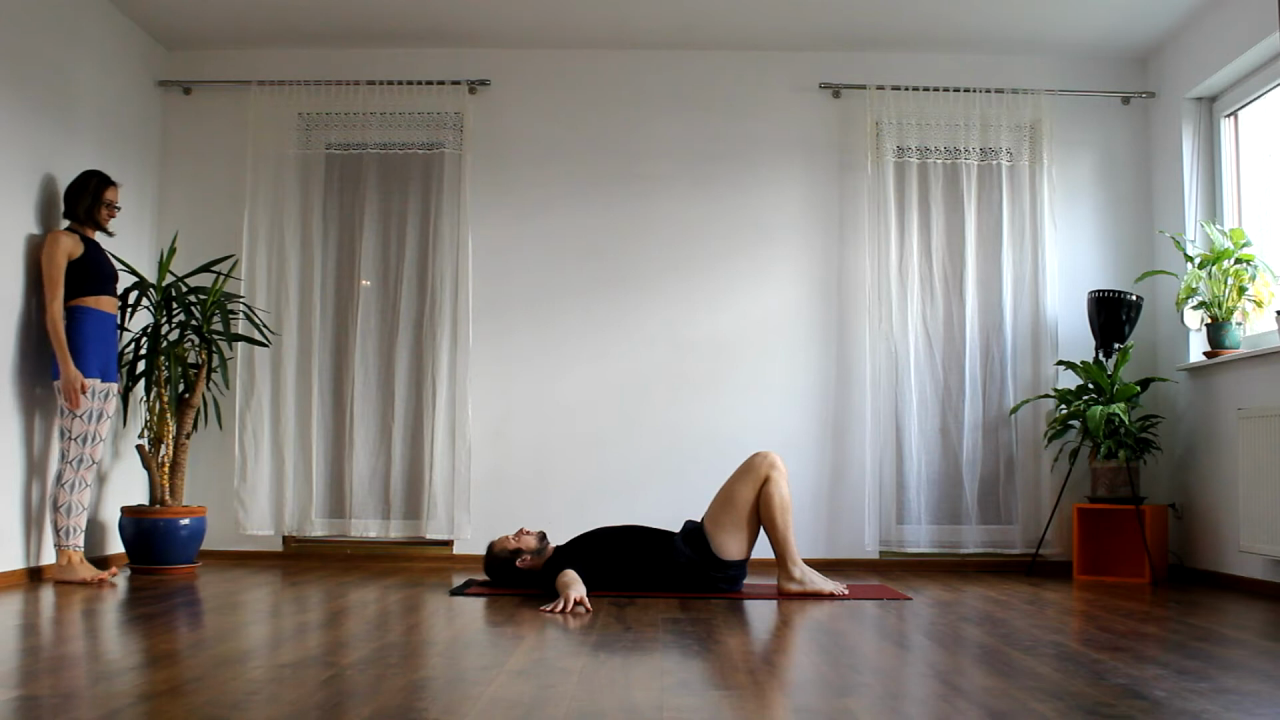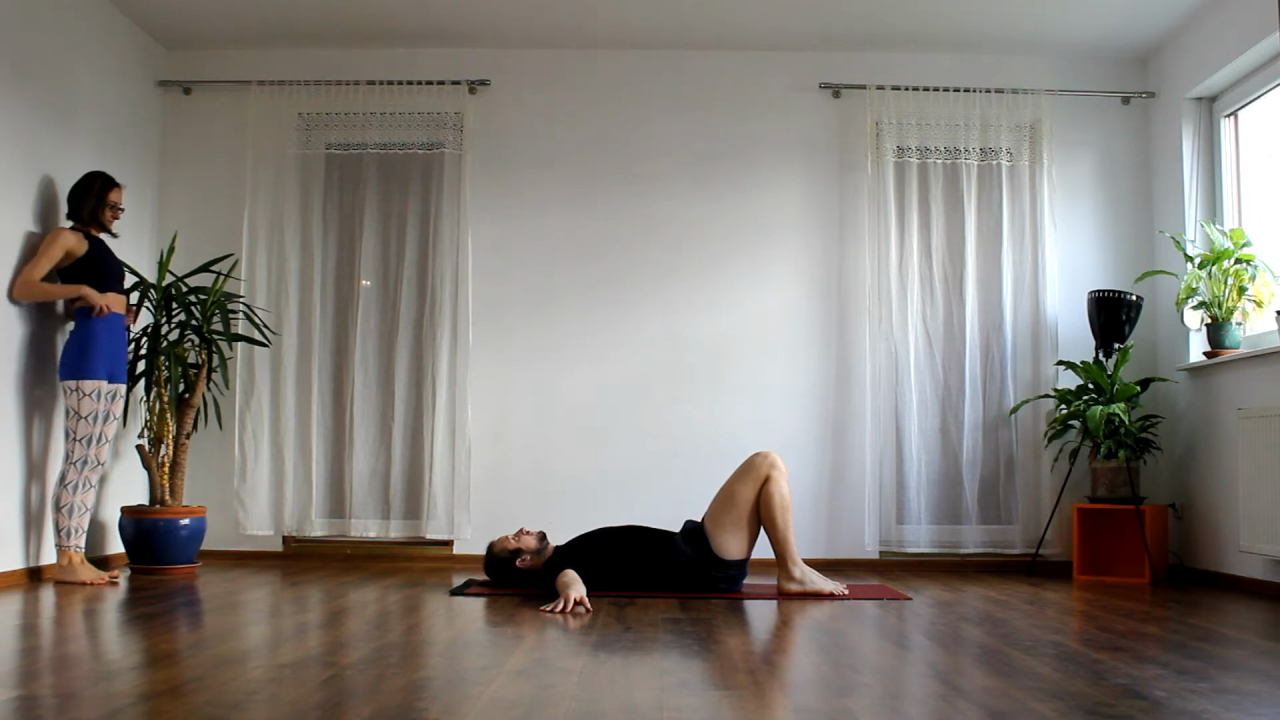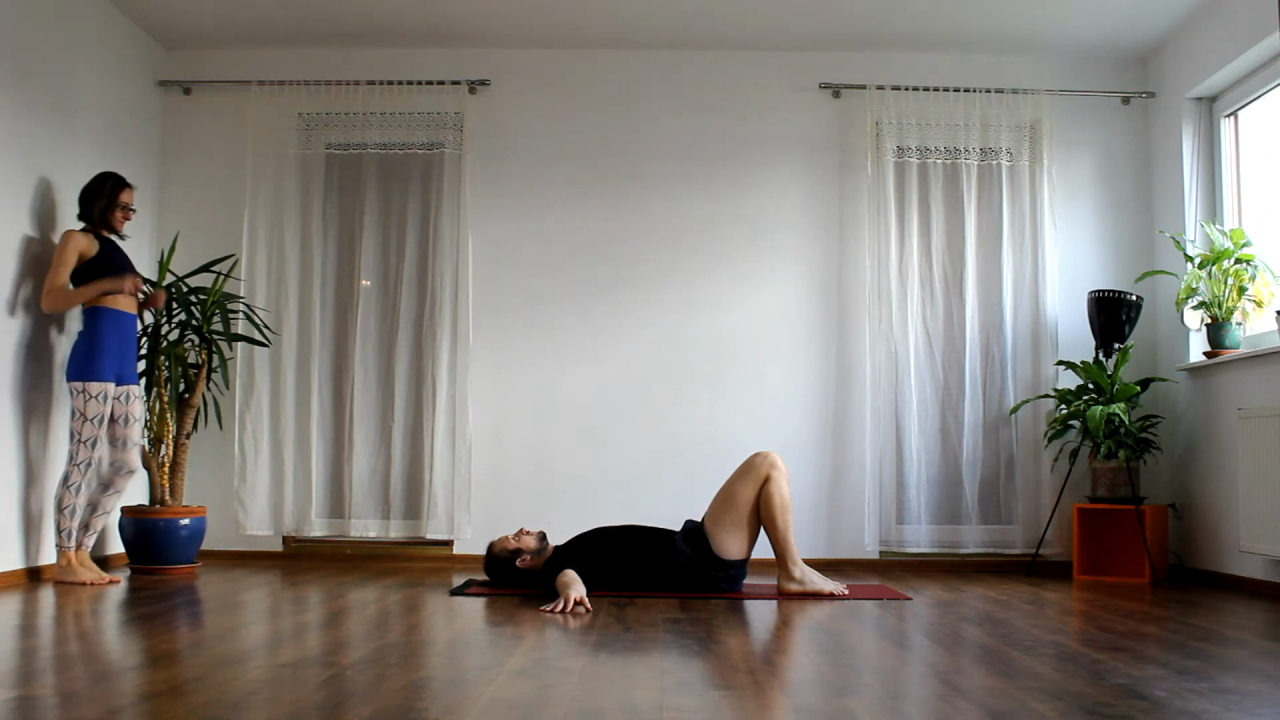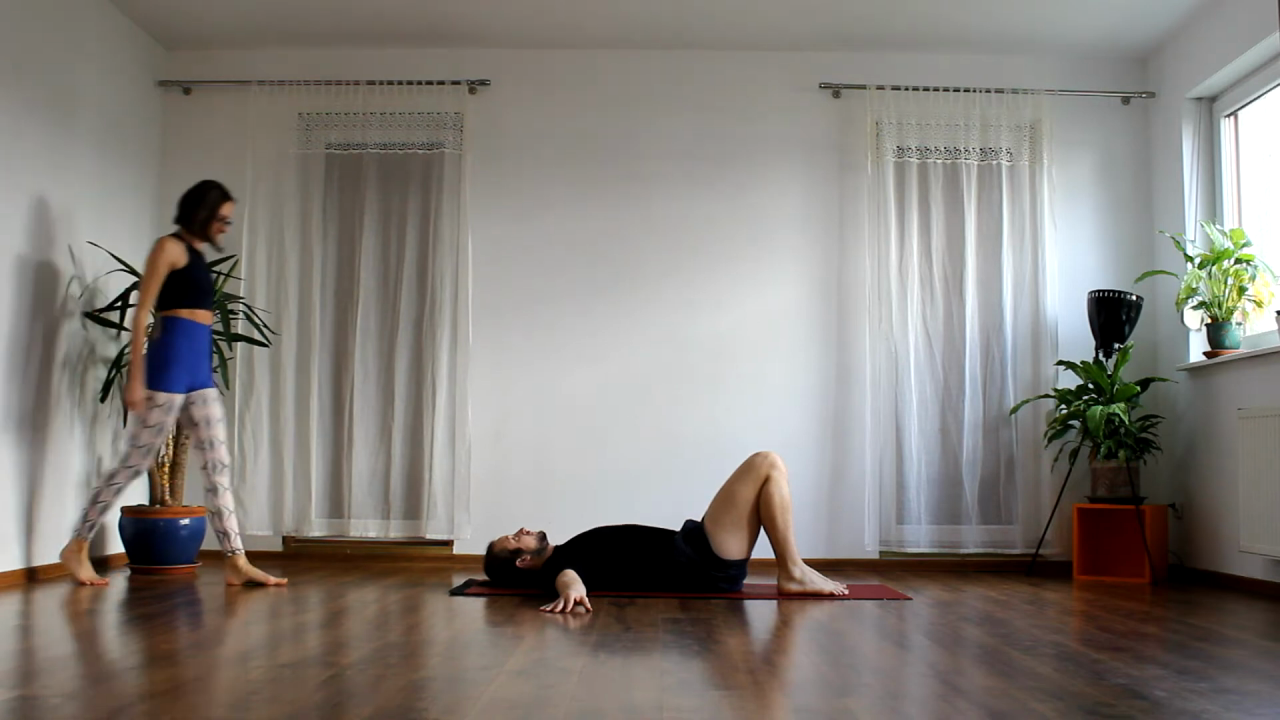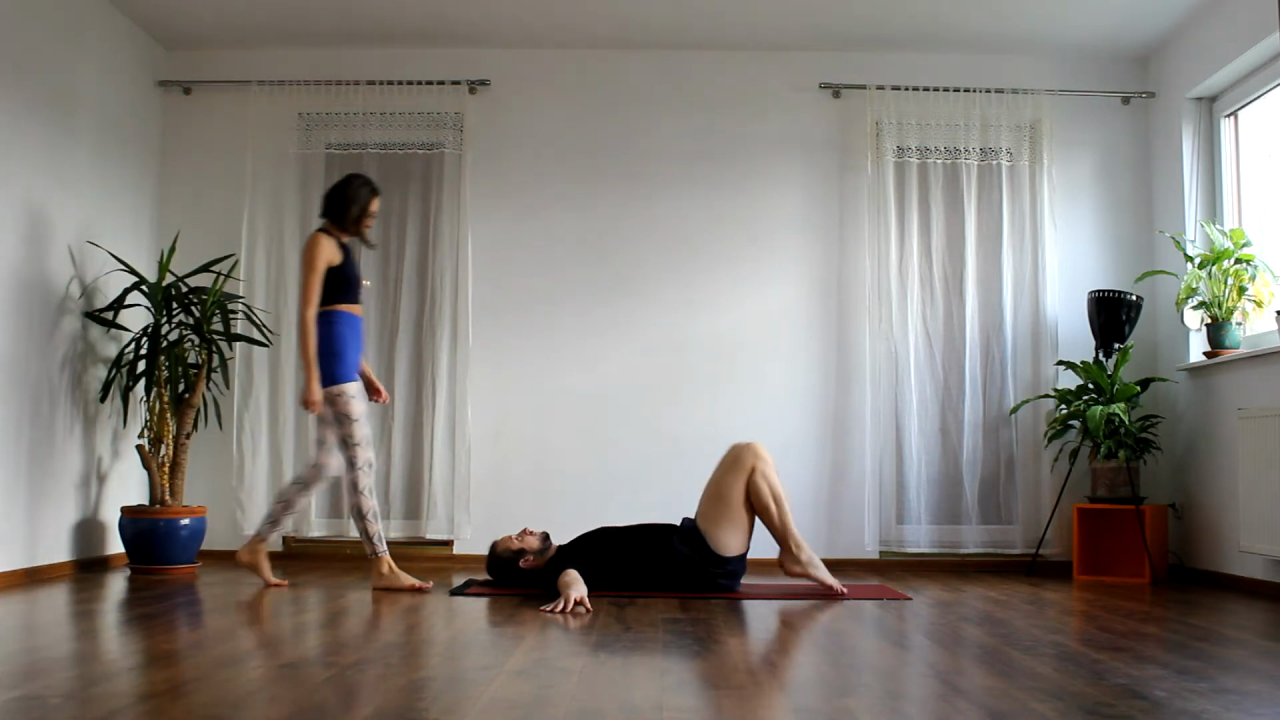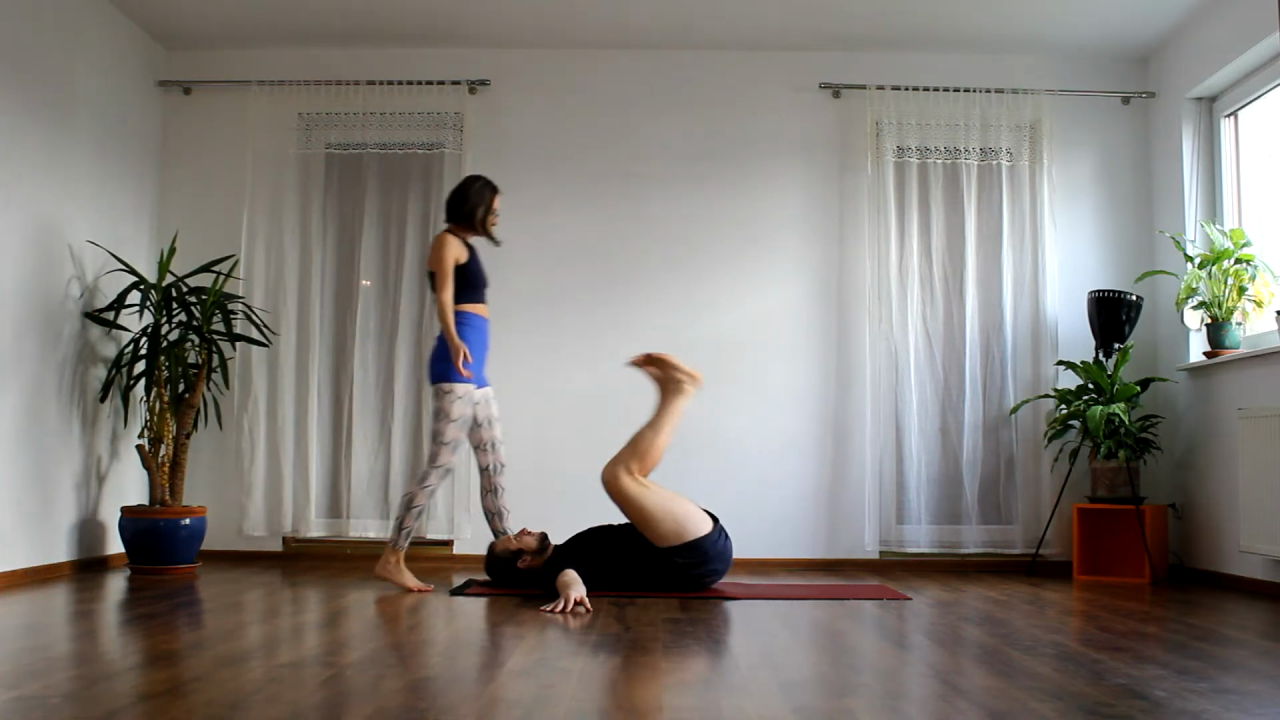
dt=0.7s
person 1, frame 1
left shoulder: (96, 248)
right shoulder: (62, 240)
right elbow: (54, 309)
left wrist: (113, 370)
right wrist: (67, 367)
left hip: (106, 353)
right hip: (81, 350)
left knee: (88, 462)
right knee: (75, 459)
left ankle: (76, 556)
right ankle: (65, 559)
person 1, frame 2
left shoulder: (99, 246)
right shoulder: (67, 238)
right elbow: (22, 287)
left wrist: (121, 311)
right wrist: (82, 289)
left hip: (115, 355)
right hip: (89, 352)
left knee: (95, 463)
right knee: (79, 459)
left ankle: (77, 556)
right ankle: (64, 560)
person 1, frame 3
left shoulder: (113, 248)
right shoulder: (77, 240)
right elbow: (50, 301)
left wrist: (146, 300)
right wrist: (106, 284)
left hip: (126, 360)
right hip: (96, 356)
left knee: (126, 464)
right knee: (83, 461)
left ankle: (82, 552)
right ankle: (64, 560)
person 1, frame 4
left shoulder: (198, 255)
right shoulder: (170, 248)
right elbow: (141, 314)
right wrist: (136, 377)
left hip: (201, 369)
right hip: (172, 365)
left knee: (219, 467)
right knee: (135, 465)
left ankle: (236, 563)
right ankle: (76, 548)
person 1, frame 5
left shoulder: (341, 247)
right shoulder: (320, 243)
right elbow: (307, 316)
left wrist: (366, 374)
right wrist: (311, 376)
left hip: (344, 364)
right hip: (334, 362)
left knee: (325, 467)
right knee: (360, 465)
left ankle: (256, 547)
right ankle: (383, 567)
person 1, frame 6
left shoulder: (466, 247)
right shoulder: (448, 243)
right elbow: (443, 299)
right wrist: (455, 341)
left hip: (473, 368)
right hip: (457, 363)
left knee: (494, 465)
right knee: (443, 464)
right ankle: (392, 558)
person 2, frame 1
left shoulder: (560, 557)
right shoulder: (554, 567)
right elbow: (568, 577)
right wrist: (571, 589)
left hip: (694, 555)
right hip: (704, 566)
left knee: (764, 469)
right knee: (767, 464)
left ankle: (793, 571)
right ankle: (792, 573)
person 2, frame 2
left shoulder: (559, 557)
right shoulder: (555, 568)
right elbow: (569, 576)
right wrist: (571, 590)
left hip: (694, 556)
right hip: (704, 566)
left knee: (762, 469)
right knee: (767, 464)
left ankle: (793, 570)
right ankle: (793, 573)
person 2, frame 3
left shoulder: (560, 556)
right shoulder: (555, 567)
right elbow: (568, 577)
right wrist: (570, 589)
left hip: (694, 554)
right hip: (704, 566)
left knee: (764, 470)
right knee: (767, 464)
left ankle: (793, 570)
right ankle: (792, 573)
person 2, frame 4
left shoulder: (560, 556)
right shoulder: (555, 568)
right elbow: (569, 576)
right wrist: (570, 589)
left hip: (695, 556)
right hip: (705, 565)
left knee: (762, 469)
right knee: (767, 464)
left ankle: (793, 570)
right ankle: (792, 572)
person 2, frame 5
left shoulder: (562, 556)
right shoulder: (558, 567)
right elbow: (570, 577)
right wrist: (571, 588)
left hip: (694, 555)
right hip: (704, 563)
right knee: (750, 455)
left ankle: (794, 553)
right ankle: (795, 553)
person 2, frame 6
left shoulder: (563, 555)
right shoulder: (555, 566)
right elbow: (568, 576)
right wrist: (570, 588)
left hip: (698, 553)
right knee: (619, 473)
left ankle: (674, 393)
right ankle: (678, 394)
